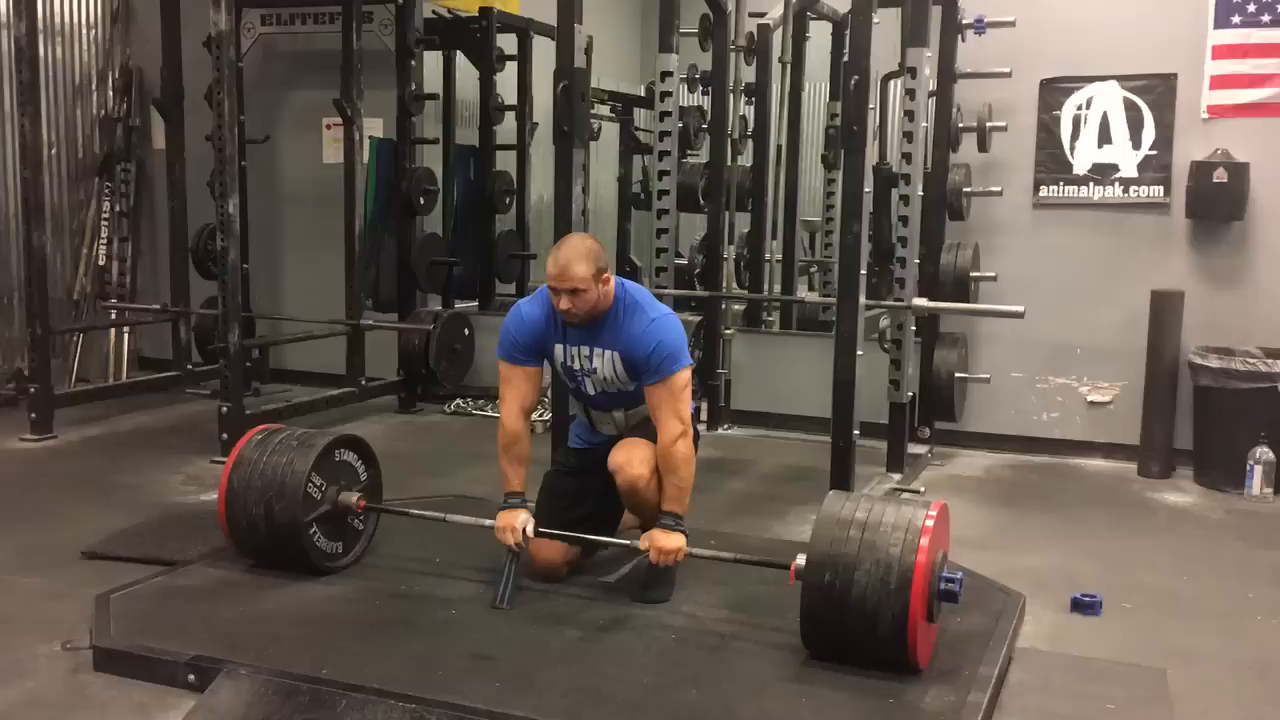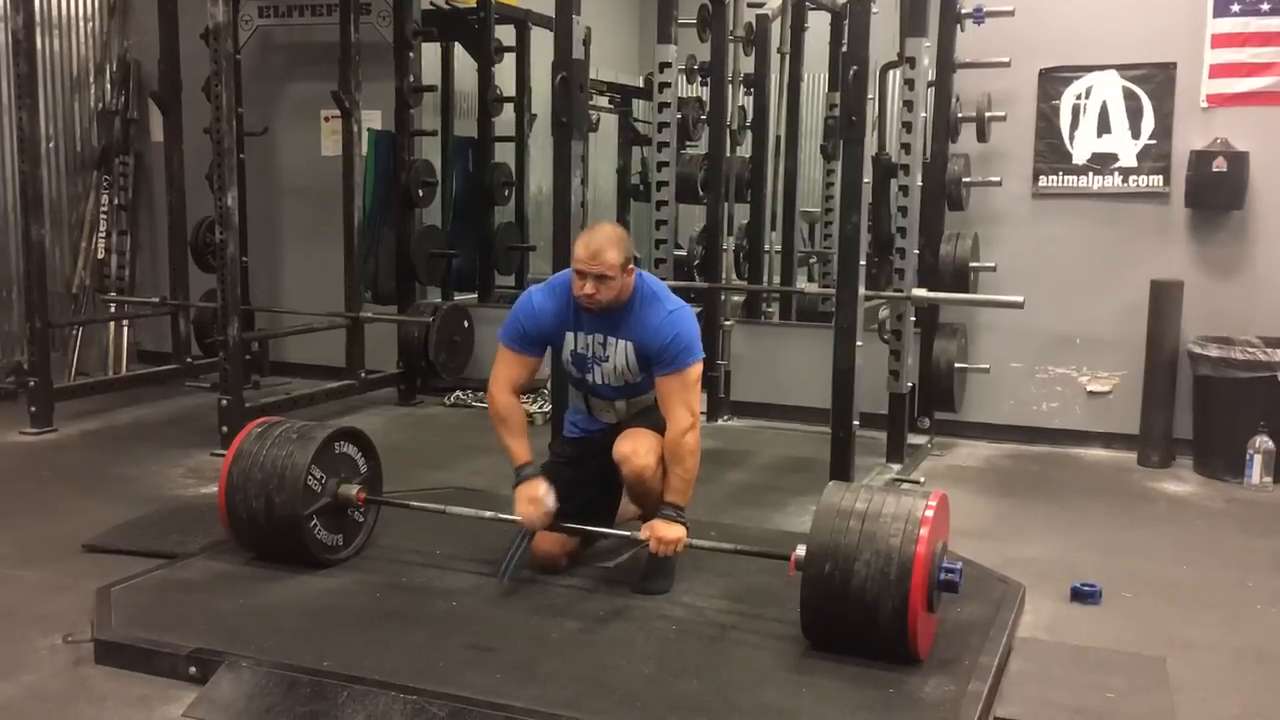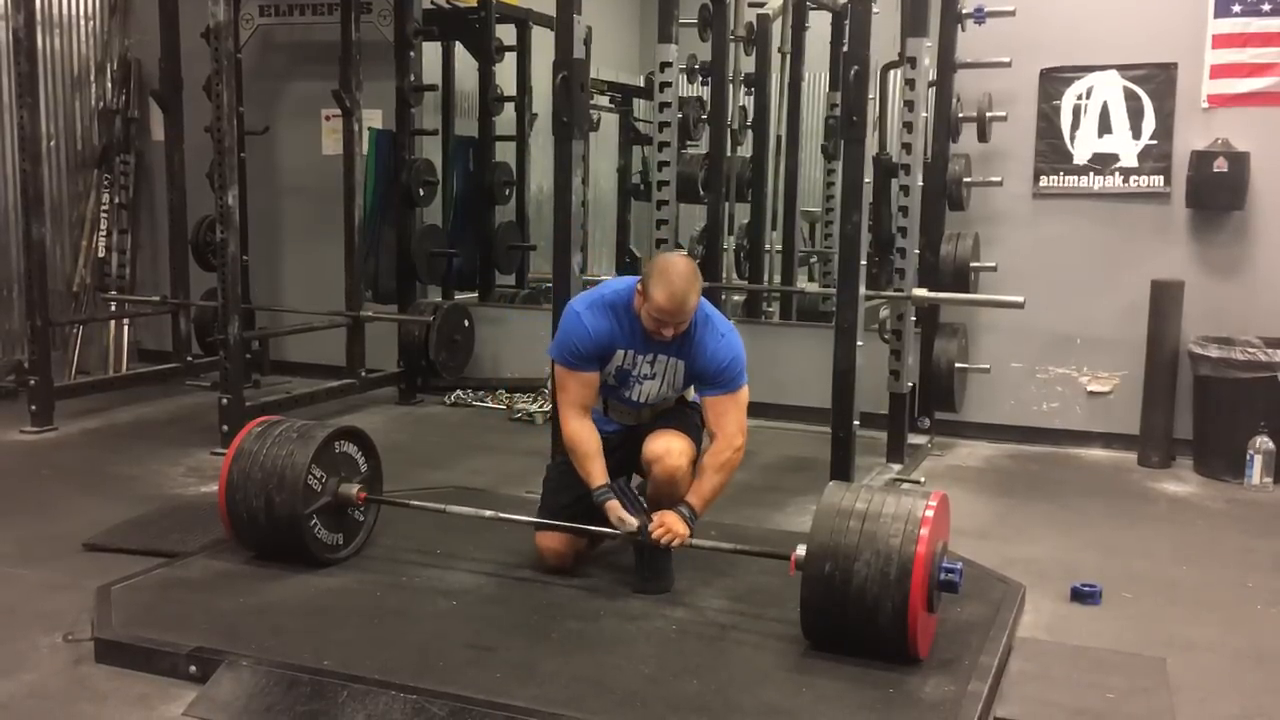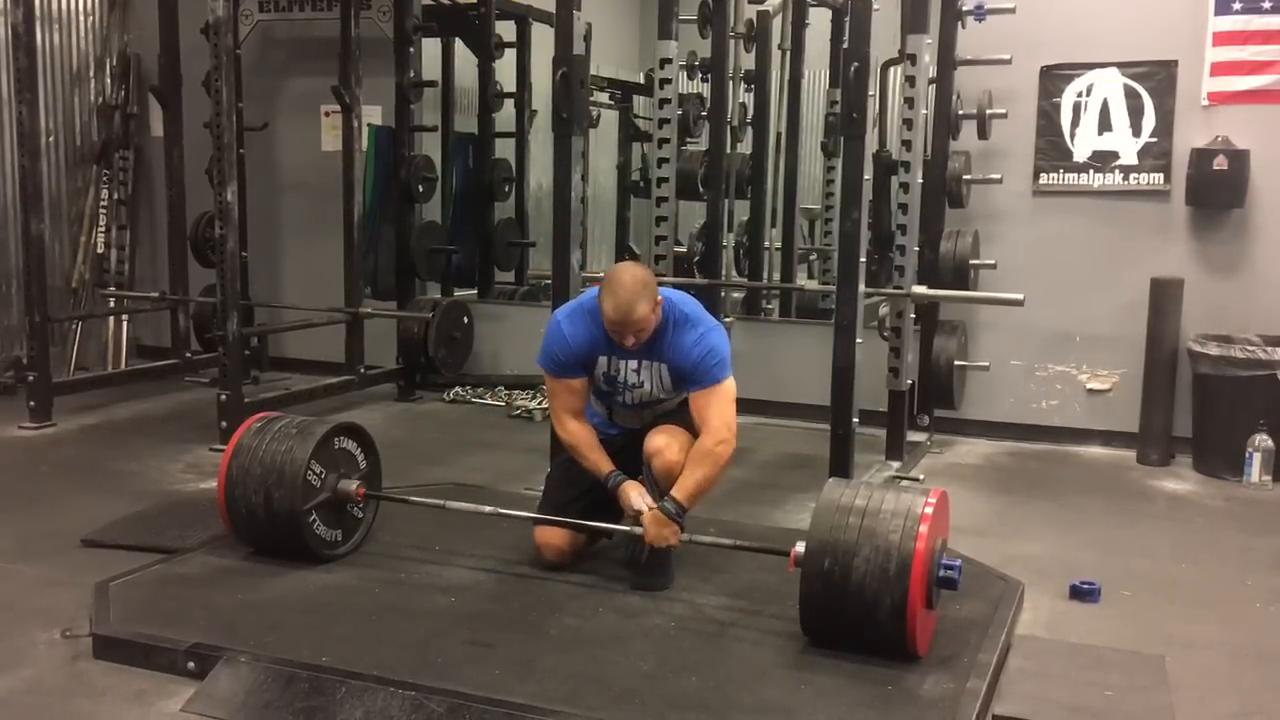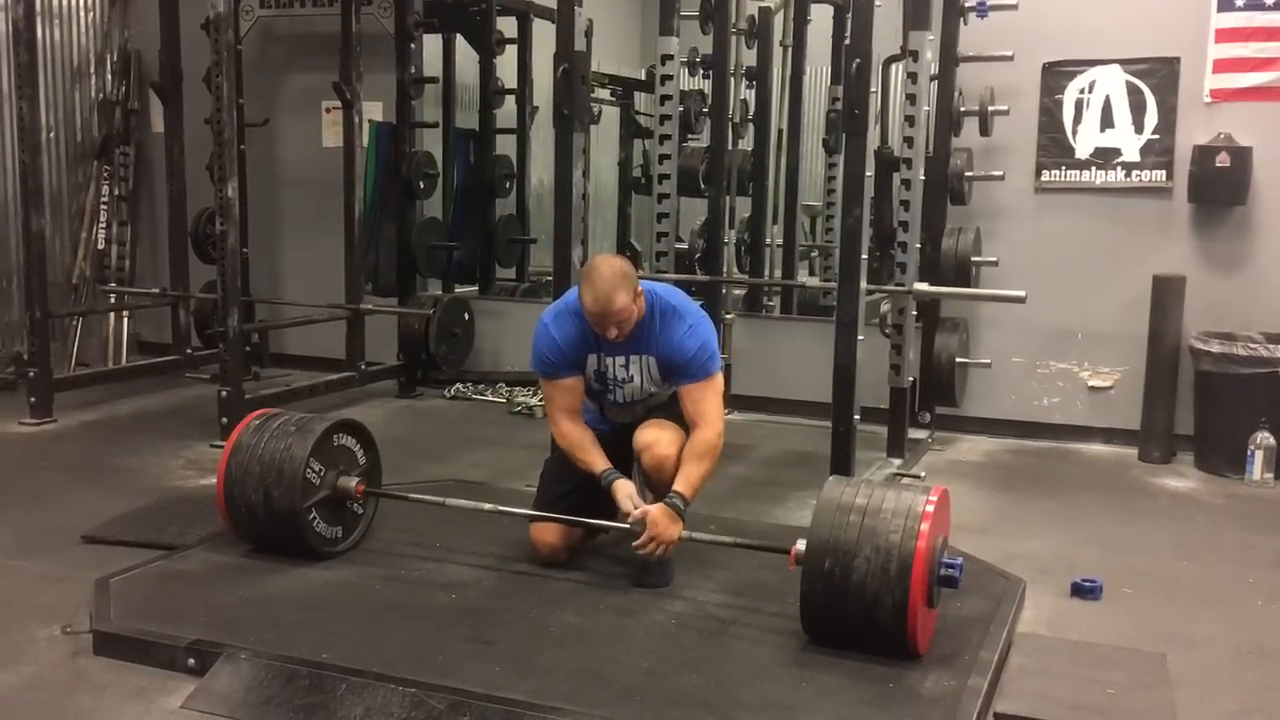
dt=1s
person 1, frame 1
left shoulder: (654, 326)
right shoulder: (527, 319)
left elbow: (675, 428)
right elbow: (514, 411)
left wrist: (672, 522)
right wrist: (514, 500)
left hip: (654, 426)
right hip: (591, 434)
left knee: (630, 468)
right knee: (546, 561)
left ankle: (661, 551)
right ankle: (619, 518)
person 1, frame 2
left shoulder: (669, 319)
right shoulder: (540, 304)
left elbow: (683, 421)
right elbow: (502, 391)
left wrist: (672, 513)
right wrist: (526, 474)
left hip: (653, 413)
right hip: (588, 423)
left knee: (635, 458)
right knee: (546, 553)
left ankle: (659, 543)
right ankle: (620, 509)
person 1, frame 3
left shoulder: (718, 340)
right shoulder: (586, 316)
left elbow: (730, 440)
right elbow: (575, 416)
left wrist: (686, 511)
right wrist: (604, 497)
left hip: (667, 416)
right hip: (601, 422)
left knee: (668, 459)
right knee: (554, 552)
left ankle: (658, 546)
person 1, frame 4
left shoulder: (700, 334)
right shoulder: (568, 328)
left elbow: (720, 438)
right elbow: (569, 420)
left wrist: (670, 512)
right wrist: (617, 482)
left hip: (670, 420)
right hip: (603, 428)
left knee: (666, 452)
right knee: (552, 548)
left ankle: (658, 546)
right ankle: (611, 514)
person 1, frame 5
left shoulder: (686, 326)
right shoulder: (556, 328)
left elbow: (709, 429)
right elbow: (566, 422)
left wrist: (675, 505)
right wrist: (612, 481)
left hip: (663, 413)
right hip: (599, 426)
left knee: (657, 450)
right knee: (548, 544)
left ankle: (657, 534)
right ankle: (607, 507)
